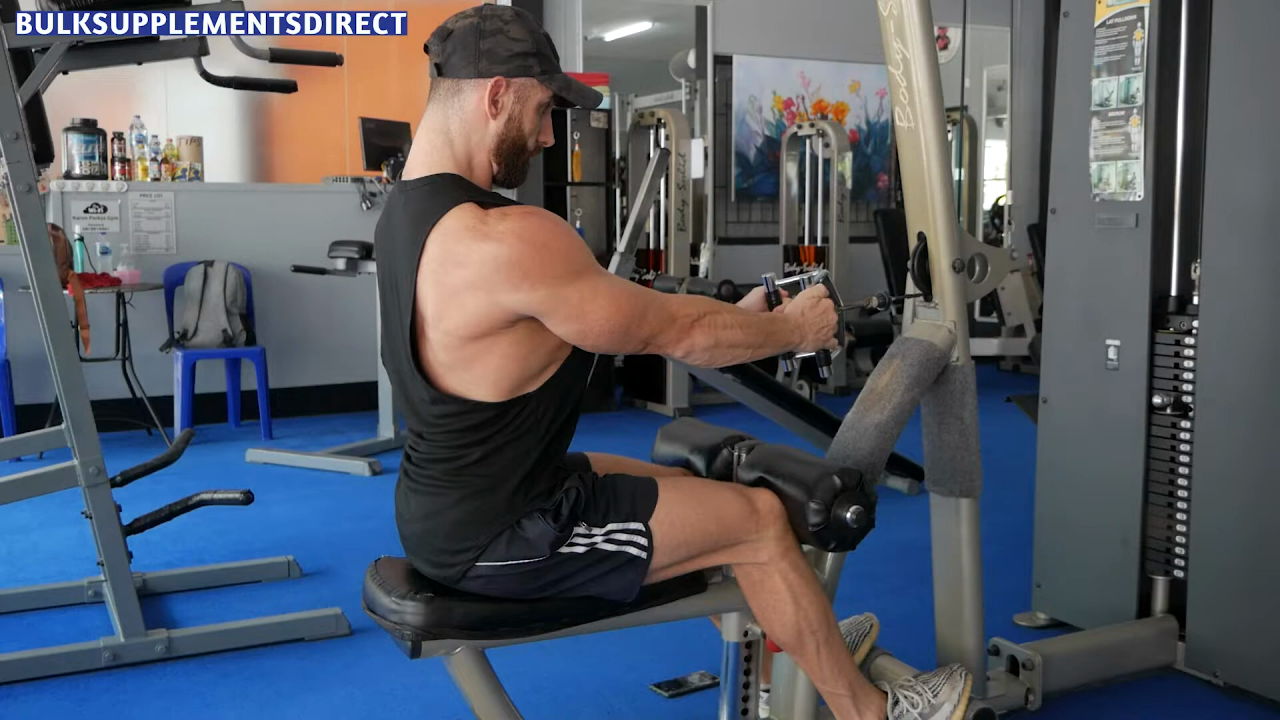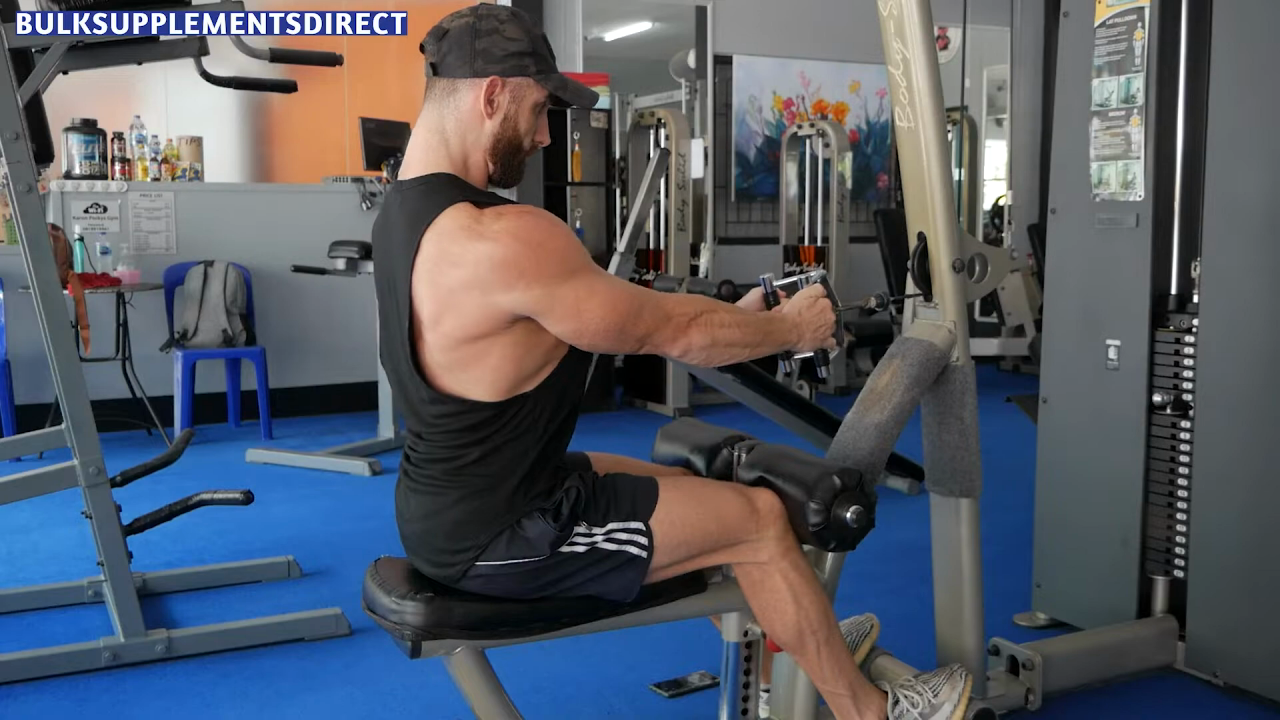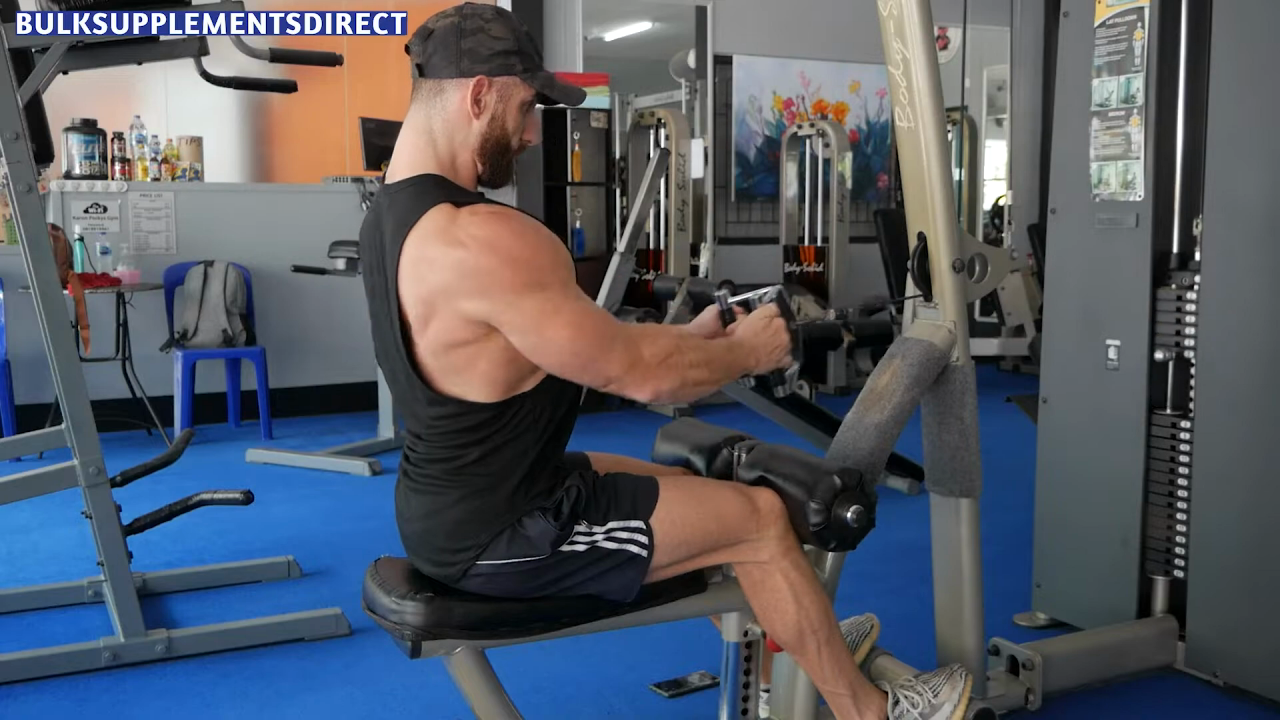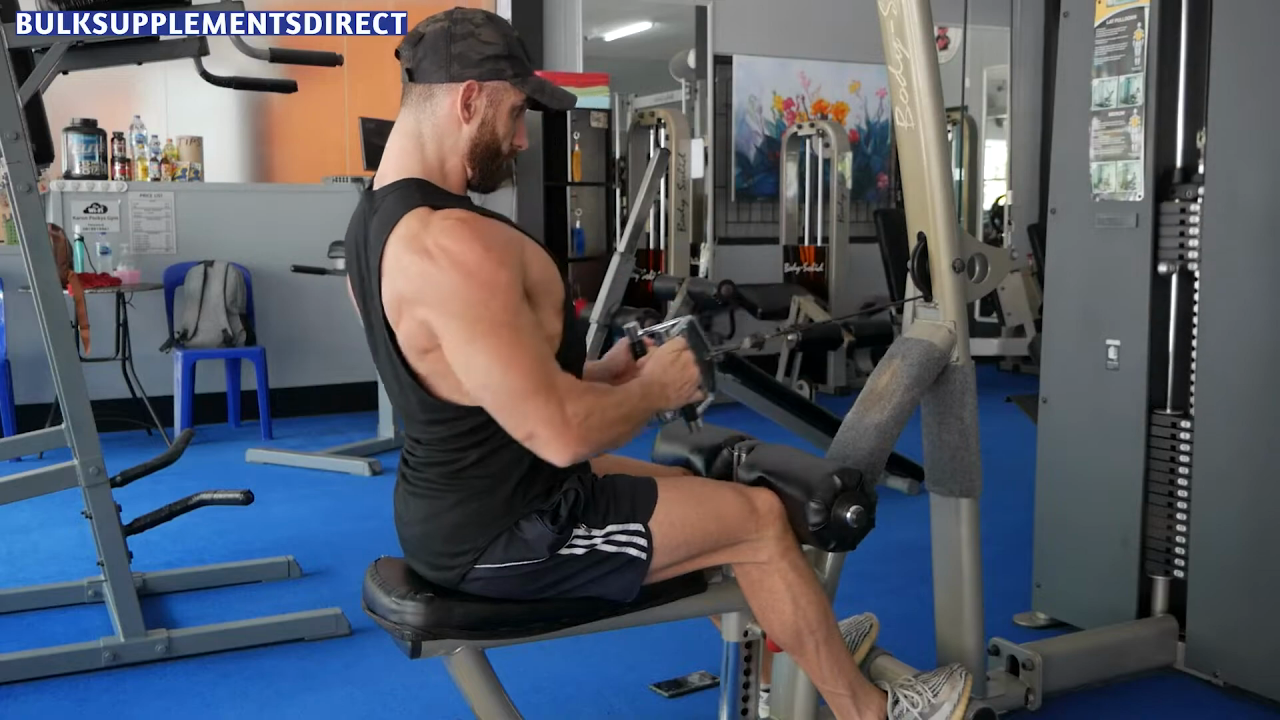
dt=0.2s
person 1, frame 1
left shoulder: (413, 206)
right shoulder: (503, 241)
right elbow: (676, 332)
left wrist: (742, 315)
right wrist: (793, 329)
left hip: (452, 502)
right hip: (500, 531)
left knee: (698, 490)
right knee: (759, 519)
left ankle: (799, 647)
person 1, frame 2
left shoulder: (409, 207)
right shoulder: (496, 239)
right elbow: (674, 330)
left wrist: (740, 316)
right wrist: (792, 328)
left hip: (451, 502)
right hip: (501, 530)
left knee: (695, 491)
right knee: (760, 519)
left ankle: (803, 646)
person 1, frame 3
left shoulder: (395, 213)
right shoulder: (477, 239)
left elbow: (558, 344)
right elbow: (646, 377)
left wrist: (684, 334)
right wrist: (747, 350)
left hip: (454, 500)
right hip: (503, 529)
left knee: (690, 488)
right knee: (760, 519)
left ankle: (812, 644)
person 1, frame 4
left shoulder: (379, 219)
right shoulder: (450, 243)
right elbow: (566, 436)
left wrist: (600, 371)
right wrist: (656, 388)
left hip: (450, 504)
right hip: (503, 529)
left knee: (695, 488)
right knee: (759, 519)
left ankle: (804, 645)
